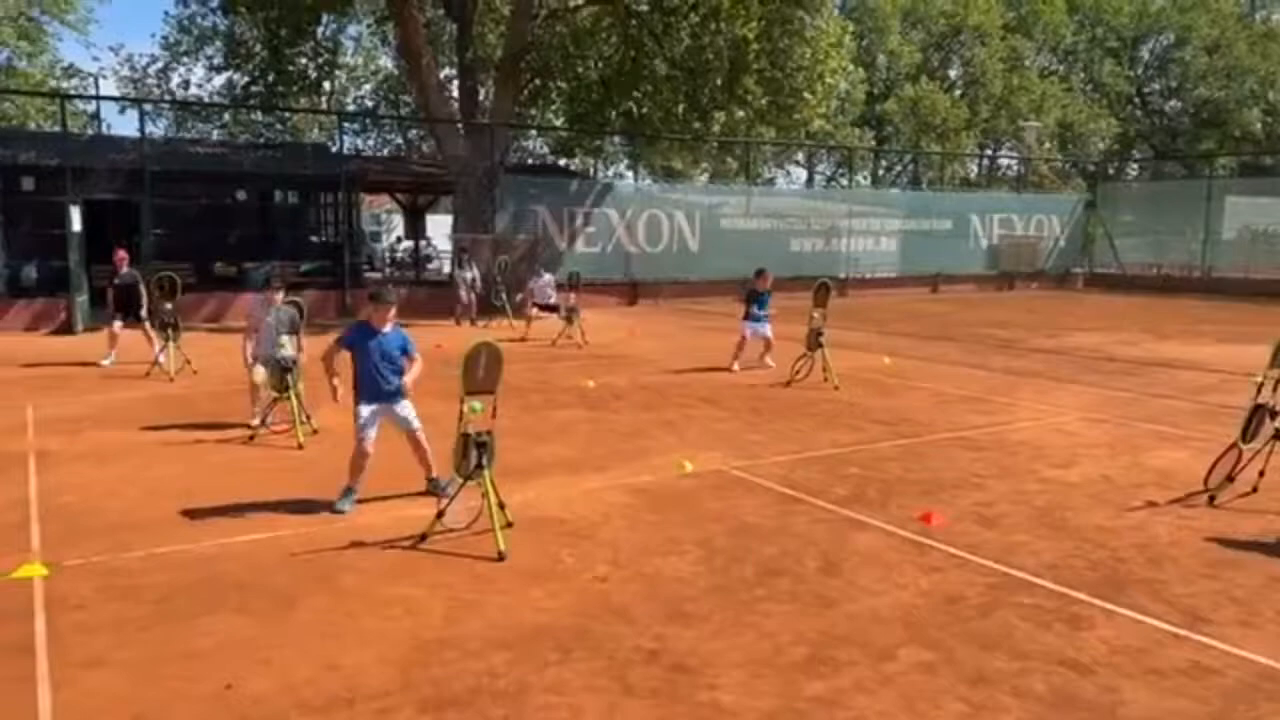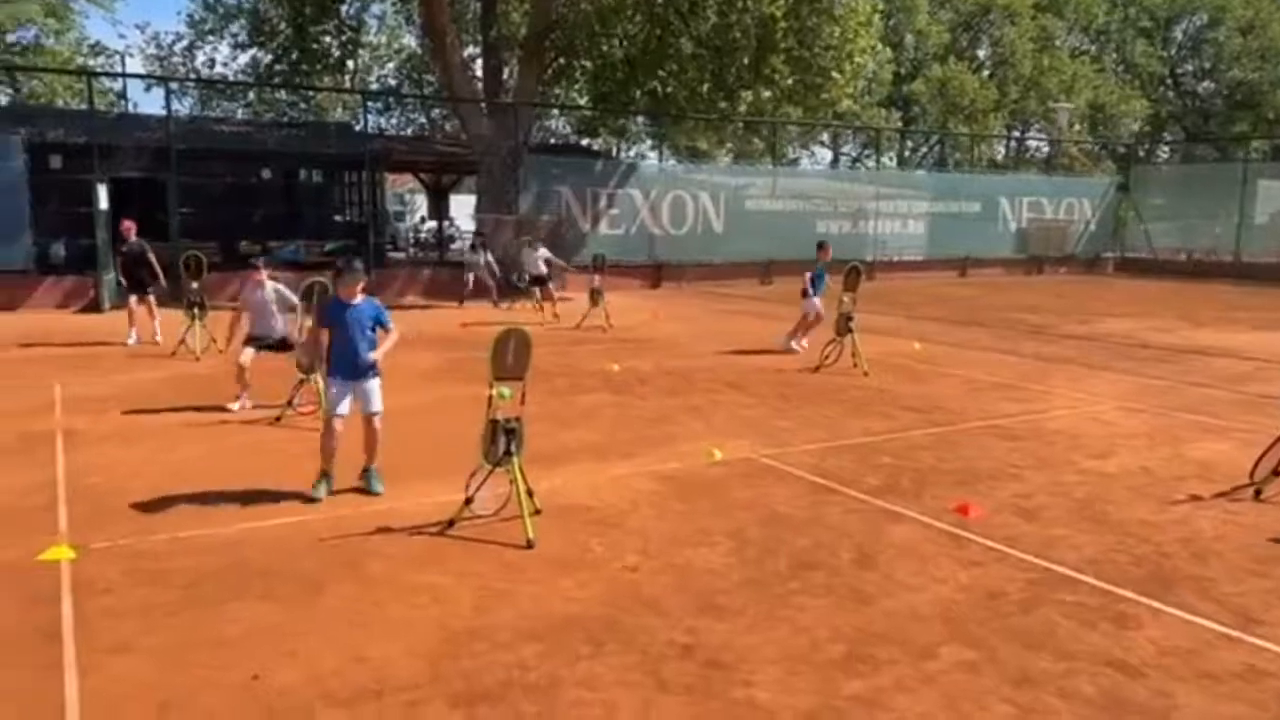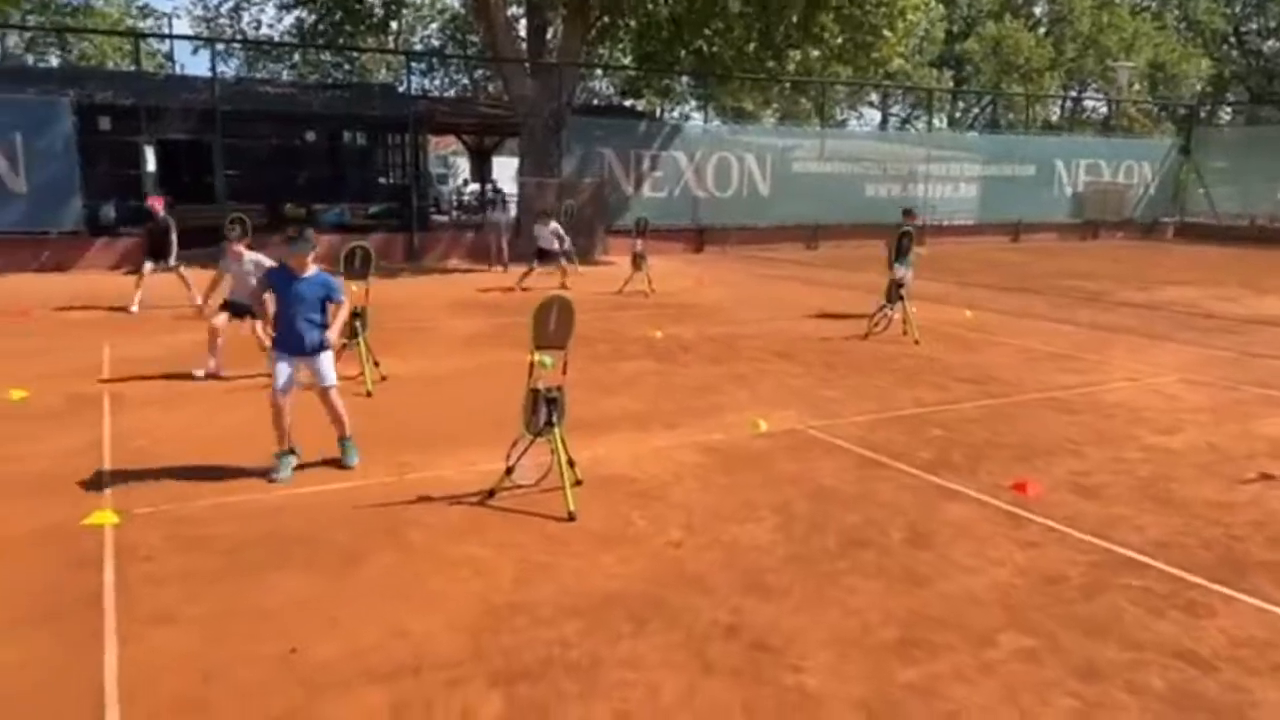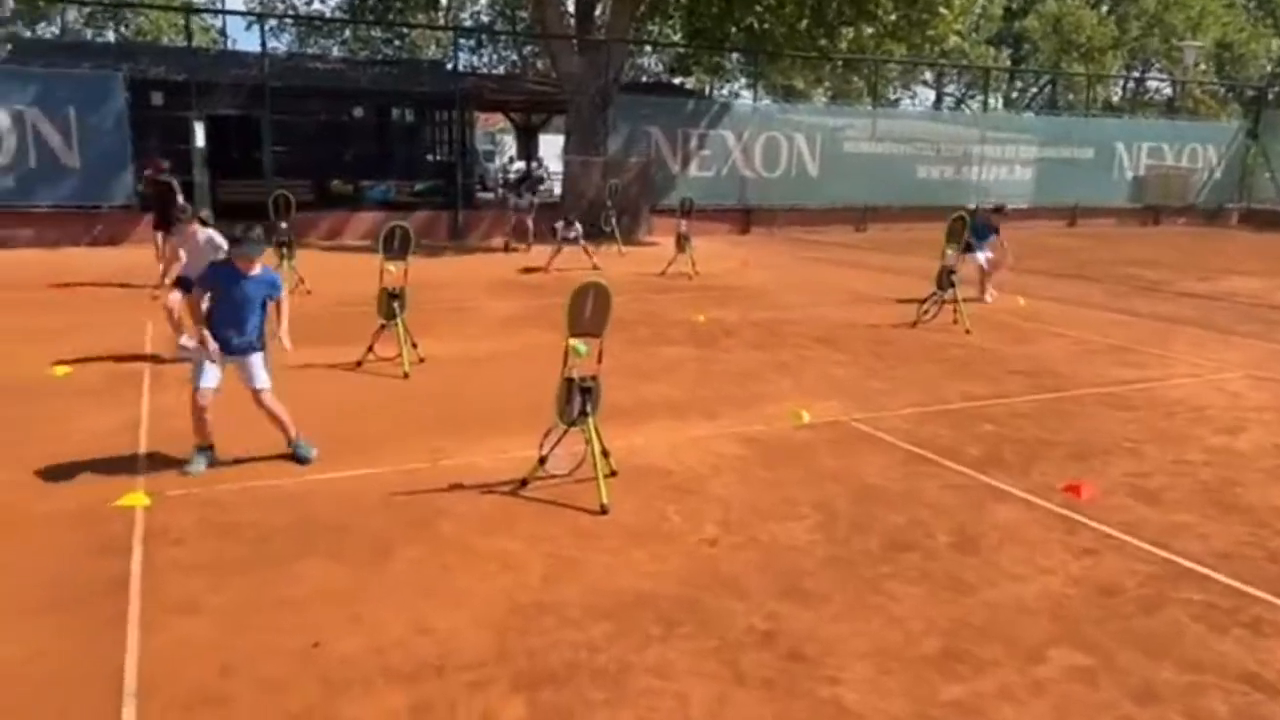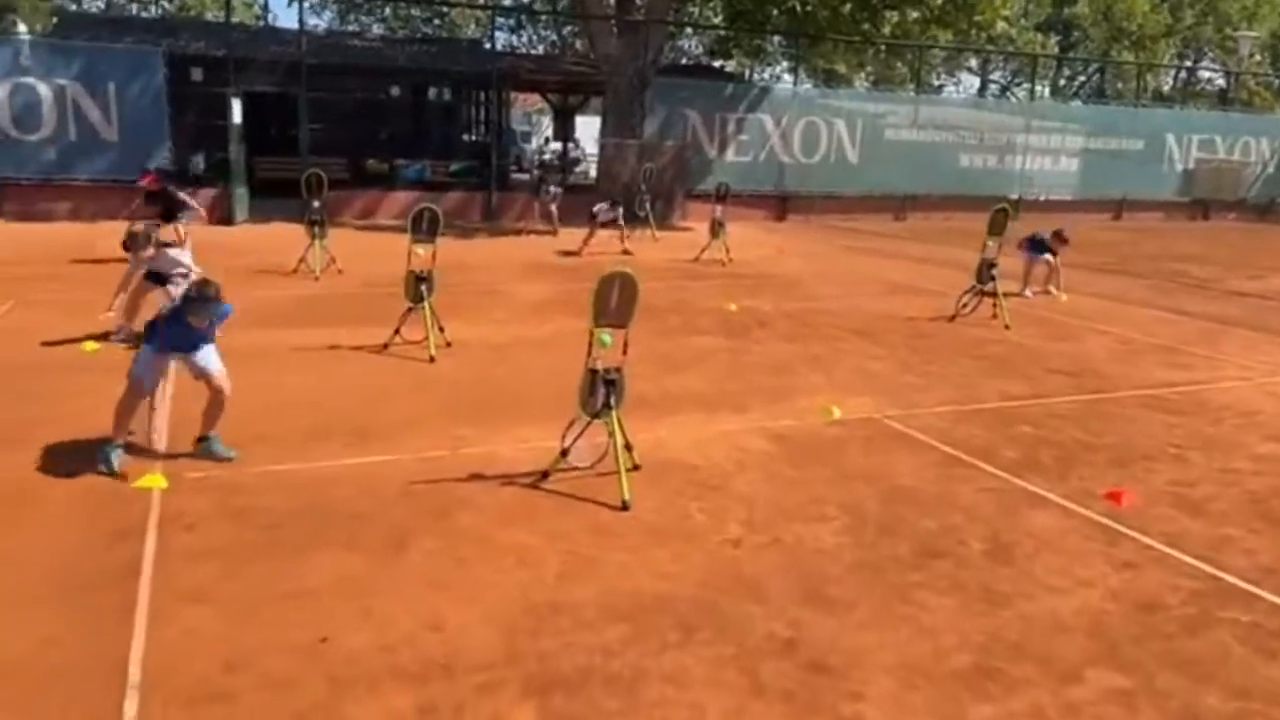
dt=0.3s
person 1, frame 1
left shoulder: (400, 335)
right shoulder: (356, 332)
left elbow: (417, 360)
right elbow: (330, 355)
left wrist: (410, 377)
right wrist: (333, 382)
left hip: (397, 398)
right hip: (367, 401)
left knee: (418, 439)
right knee: (365, 447)
left ankle: (433, 481)
right ankle: (351, 490)
person 1, frame 2
left shoulder: (373, 307)
right shoulder: (329, 307)
left elbow: (392, 332)
right elbow: (316, 334)
left wrist: (379, 352)
right wrist: (312, 358)
left hip: (367, 375)
right hip: (338, 376)
left knee: (374, 425)
right knee: (334, 426)
left ankle: (369, 471)
right ankle: (325, 476)
person 1, frame 3
left shoulder: (325, 281)
right shoulder: (275, 274)
left elbow: (343, 304)
right elbow: (257, 295)
left wrist: (335, 330)
right wrist: (264, 320)
left hip: (317, 348)
right hip: (283, 349)
left knee: (329, 396)
right knee: (279, 402)
left ankle: (346, 440)
right ankle: (287, 454)
person 1, frame 4
left shoulder: (269, 278)
right shoulder: (217, 270)
left elbow: (282, 300)
right elbow: (194, 299)
left wrist: (282, 330)
right wrist: (204, 333)
left hip: (251, 347)
right hip: (215, 345)
left knee: (264, 400)
right knee: (201, 400)
left ankle: (295, 442)
right ankle: (204, 450)
person 1, frame 5
left shoulder: (222, 310)
right shoulder: (169, 322)
left wrist: (214, 329)
left hip: (199, 344)
right hip: (158, 344)
left knee: (222, 389)
right knee: (134, 392)
left ankle: (206, 440)
right ankle: (115, 445)
